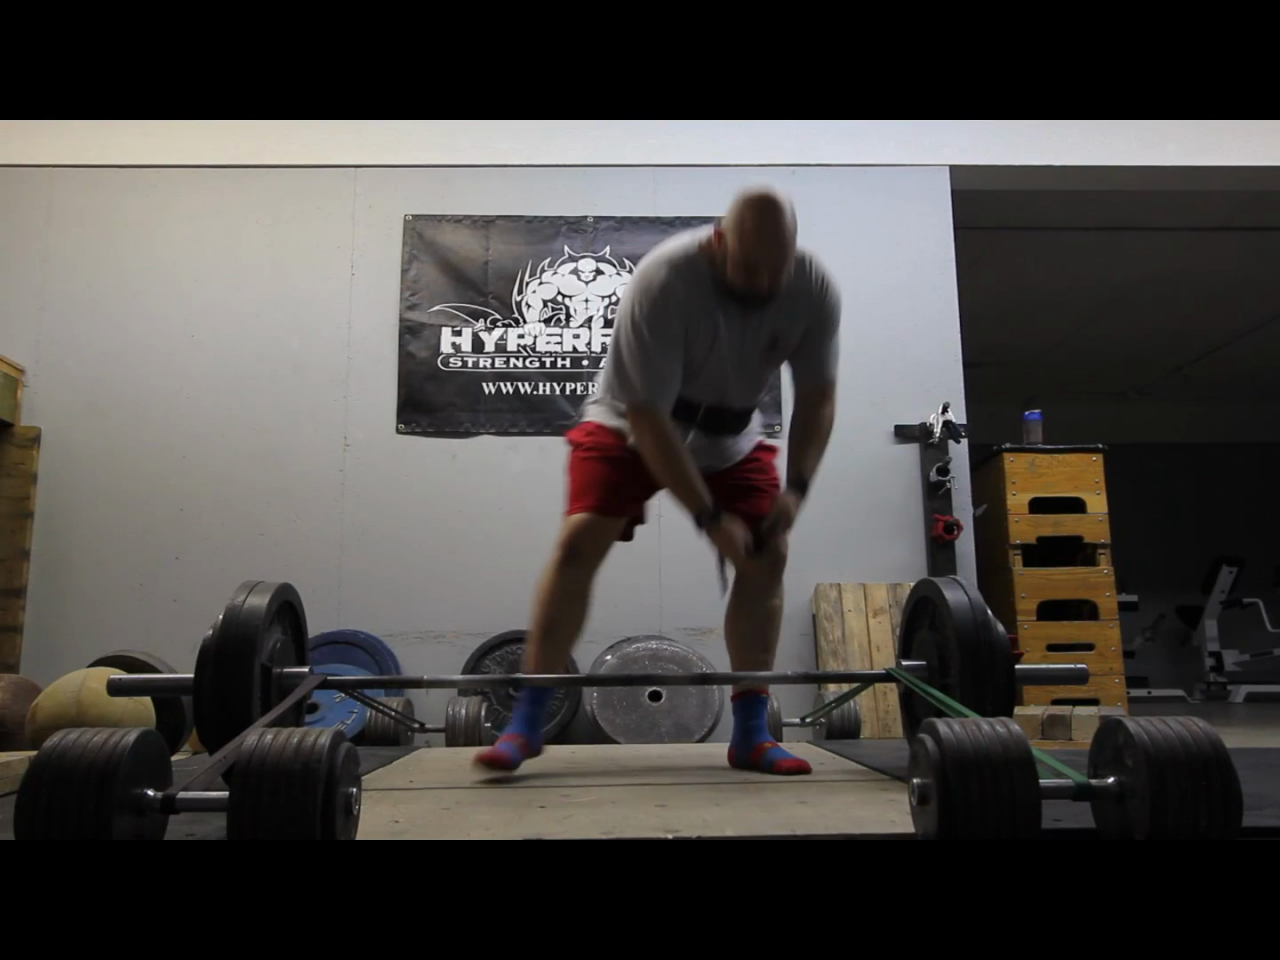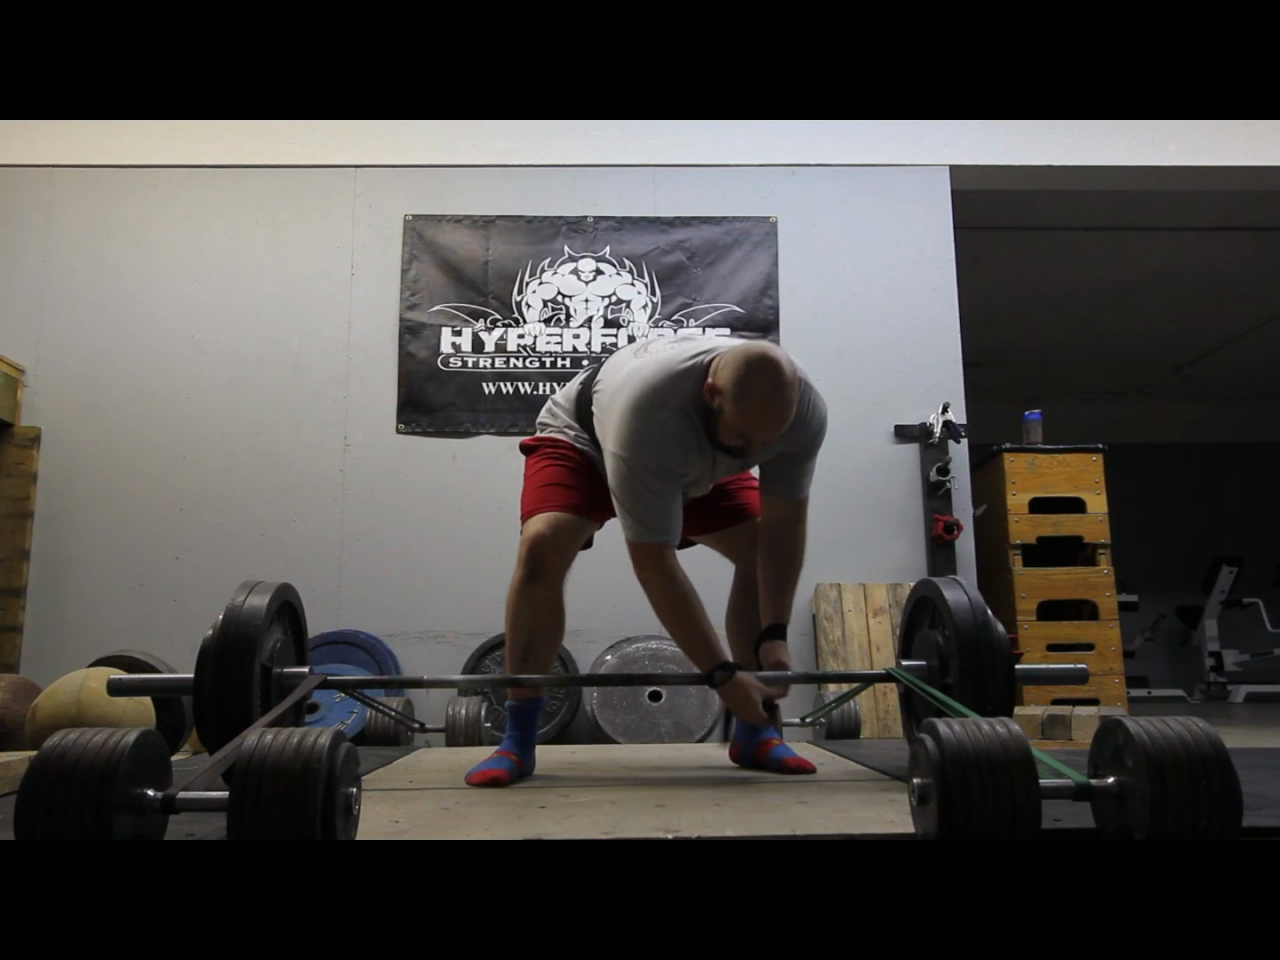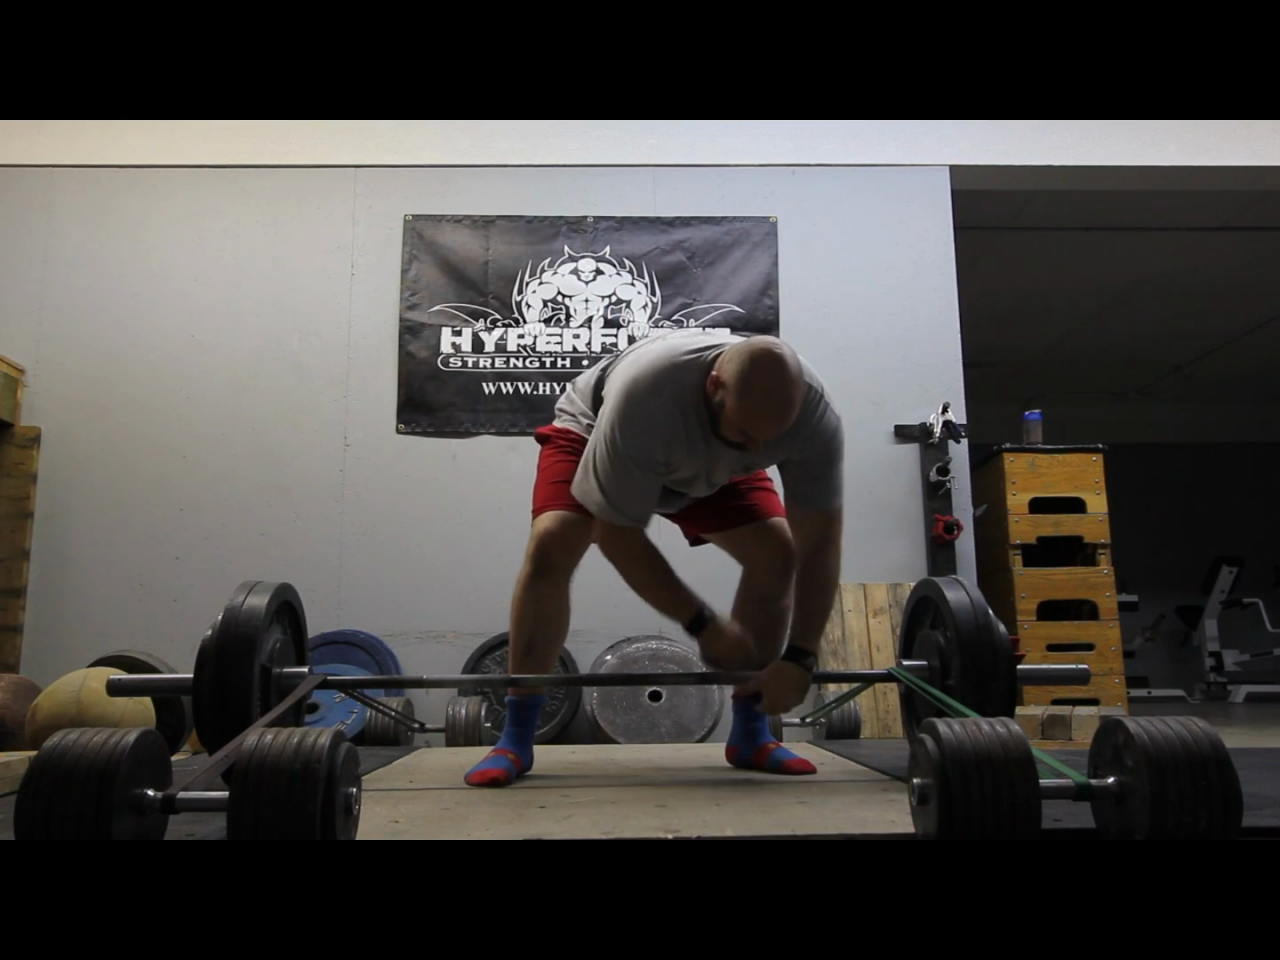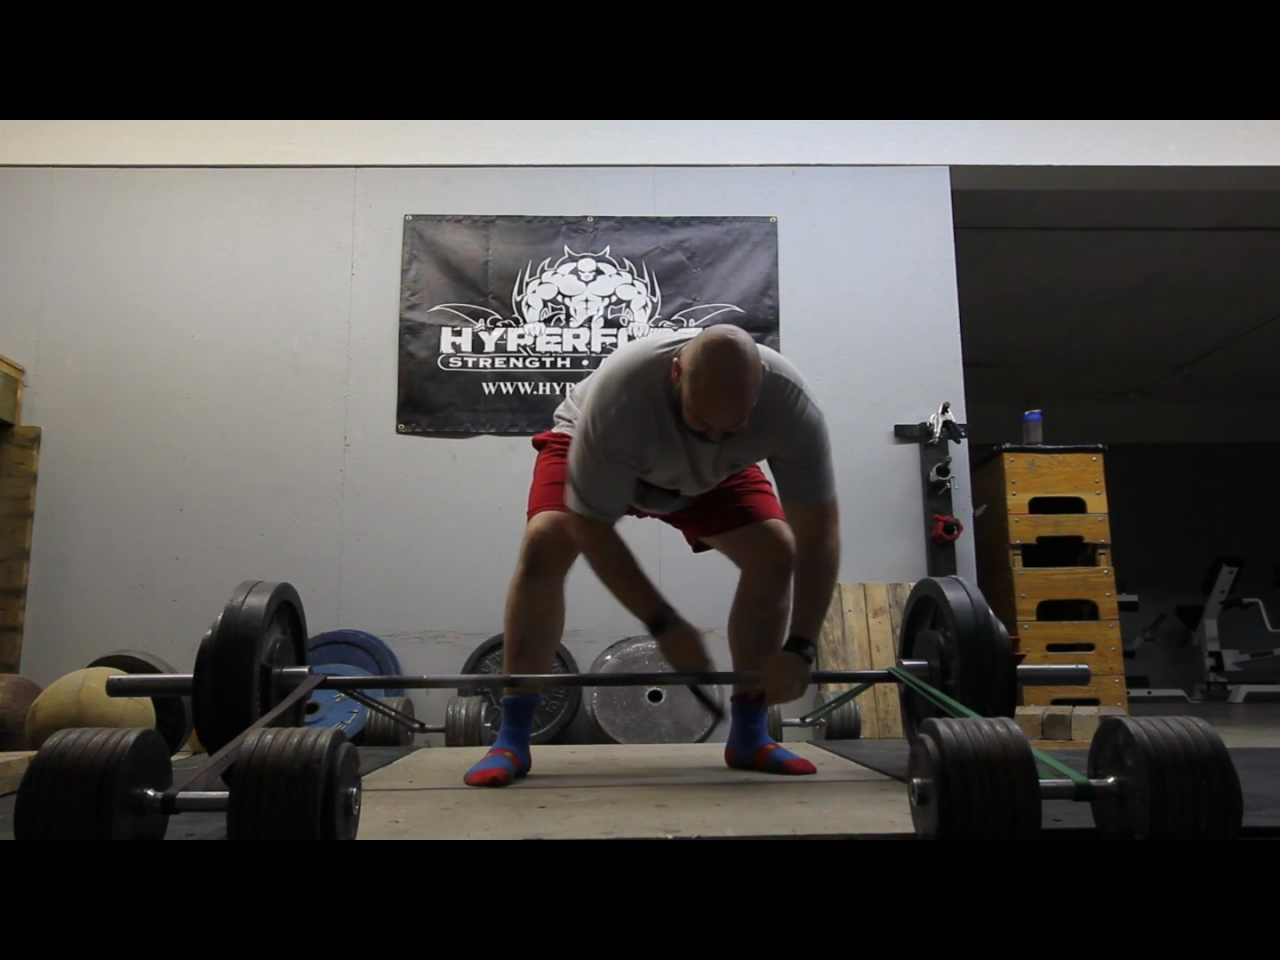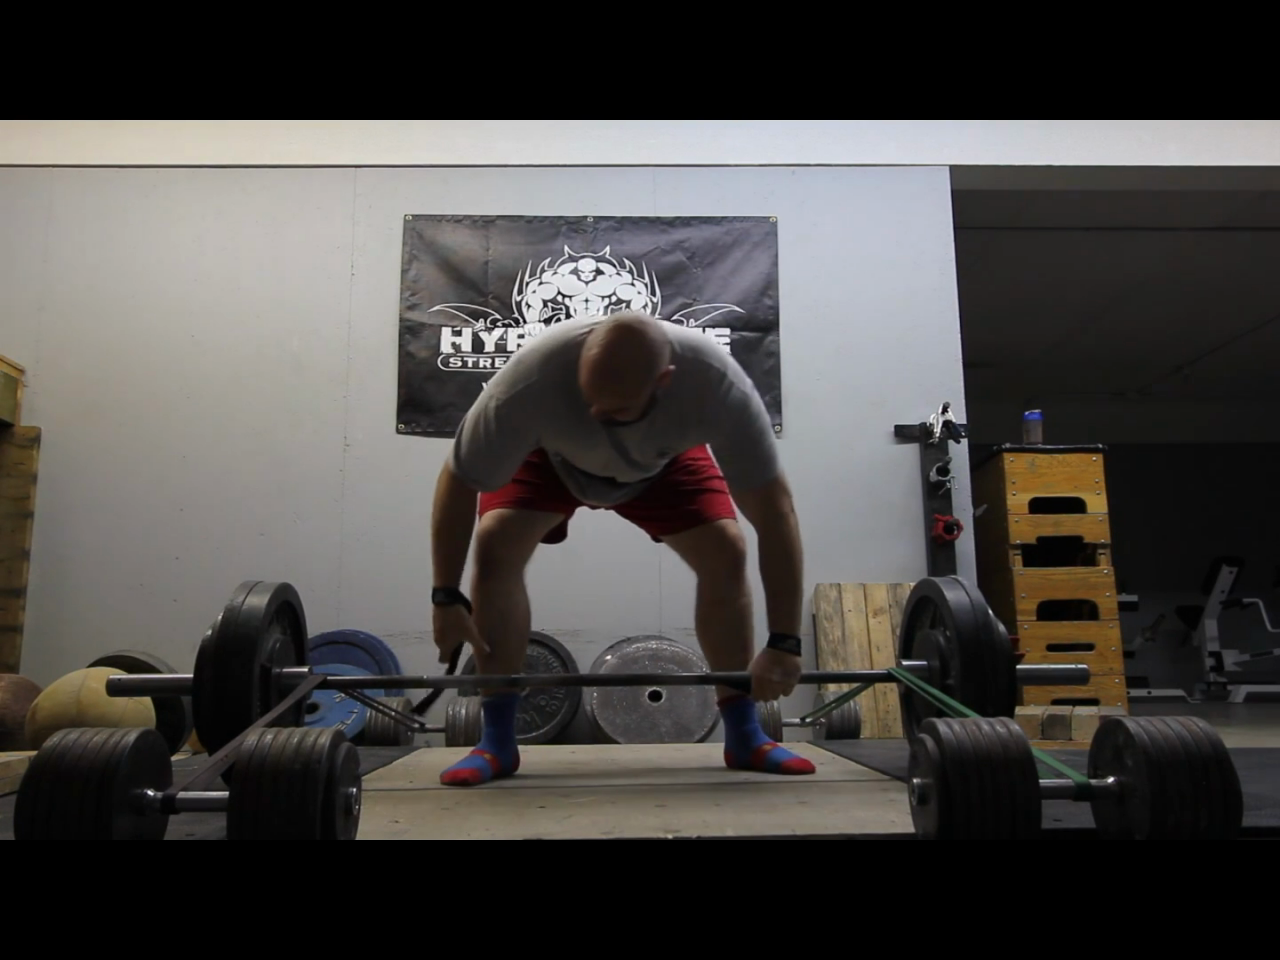
dt=0.7s
person 1, frame 1
left shoulder: (815, 290)
right shoulder: (662, 283)
left elbow: (817, 400)
right elbow: (647, 418)
left wrist: (794, 491)
right wrist: (711, 517)
left hip: (731, 440)
right hip: (627, 424)
left knee: (768, 552)
right knee: (578, 542)
left ankle: (750, 733)
right ankle: (526, 723)
person 1, frame 2
left shoulder: (803, 410)
right shoulder: (648, 412)
left elbow: (784, 527)
right elbow: (654, 562)
left wrist: (774, 635)
right wrist: (723, 675)
right hip: (581, 438)
left knee: (761, 548)
right knee: (542, 546)
left ankle: (754, 733)
right ankle: (518, 741)
person 1, frame 3
left shoulder: (815, 415)
right shoulder: (647, 398)
left elbow: (820, 543)
right elbow: (614, 536)
left wrist: (800, 657)
right wrist: (702, 623)
right hip: (595, 428)
left knee: (777, 551)
right knee: (551, 544)
left ankle: (750, 734)
right ankle: (516, 738)
person 1, frame 4
left shoulder: (791, 403)
right shoulder: (622, 392)
left elbow: (817, 534)
right elbow: (590, 526)
left wrist: (799, 648)
right wrist: (663, 625)
right hip: (592, 446)
left knee: (776, 552)
right knee: (544, 545)
left ankle: (748, 734)
right ankle: (512, 737)
person 1, frame 5
left shoulder: (717, 384)
right shoulder: (533, 379)
left elbow: (774, 510)
right elbow: (458, 482)
left wrist: (785, 643)
right wrist: (448, 598)
left hip: (662, 461)
right hip: (547, 454)
left knee: (725, 553)
right knee: (496, 546)
left ankle: (743, 735)
right ankle: (497, 739)
